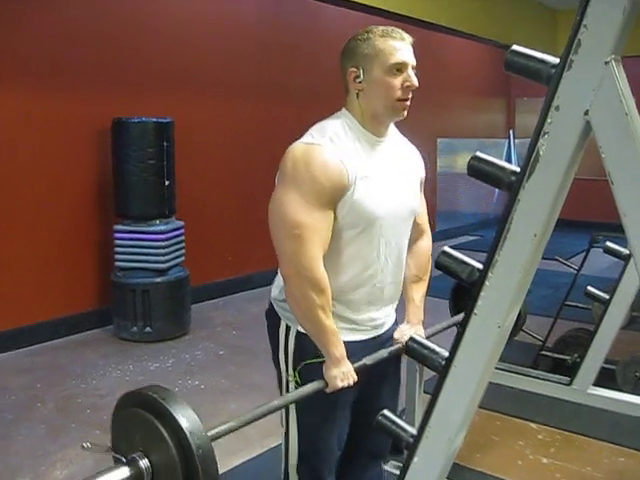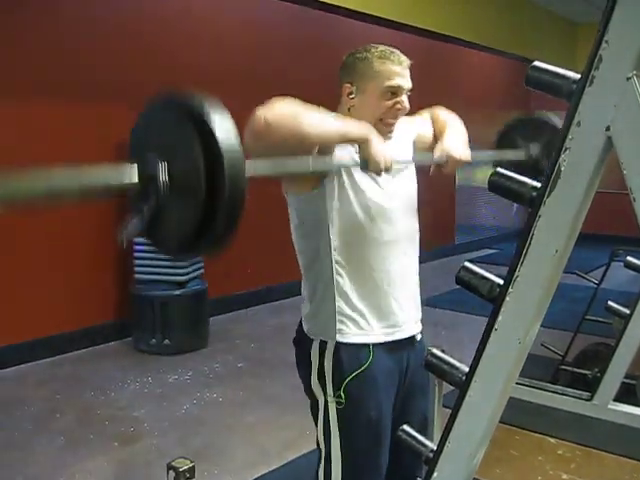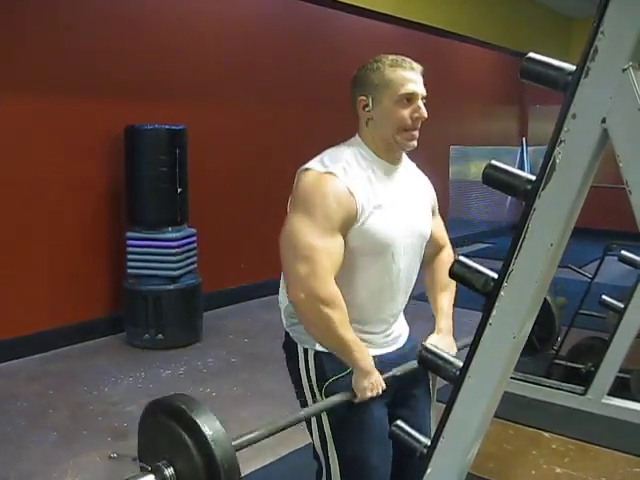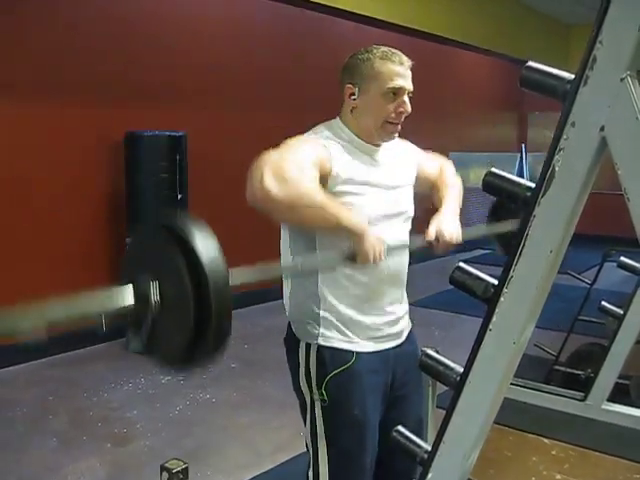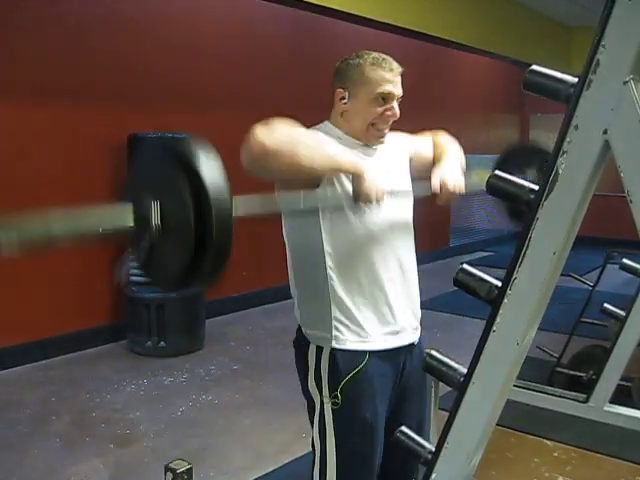
dt=1s
person 1, frame 1
left shoulder: (407, 154)
right shoulder: (318, 157)
left elbow: (418, 237)
right elbow: (300, 268)
left wrist: (413, 317)
right wrist: (333, 353)
left hip: (380, 330)
right hip: (313, 335)
person 1, frame 2
left shoulder: (403, 135)
right shoulder: (319, 144)
left elbow: (440, 118)
right elbow: (266, 126)
left wrist: (455, 138)
right wrist: (361, 136)
left hip: (407, 338)
right hip: (346, 348)
person 1, frame 3
left shoulder: (418, 180)
right shoulder: (330, 182)
left elbow: (439, 251)
right elbow: (309, 290)
left wrist: (443, 326)
right wrist: (359, 365)
left hip: (397, 346)
right hip: (330, 355)
person 1, frame 4
left shoulder: (402, 153)
right shoulder: (316, 152)
left elbow: (444, 170)
right elbow: (268, 187)
left wrist: (448, 211)
right wrist: (356, 228)
left hip: (399, 339)
right hip: (336, 349)
person 1, frame 5
left shoulder: (397, 148)
right shoulder: (310, 150)
left elbow: (443, 142)
right elbow: (263, 144)
left wrist: (449, 166)
right wrist: (354, 169)
left hip: (405, 340)
right hip: (344, 351)
